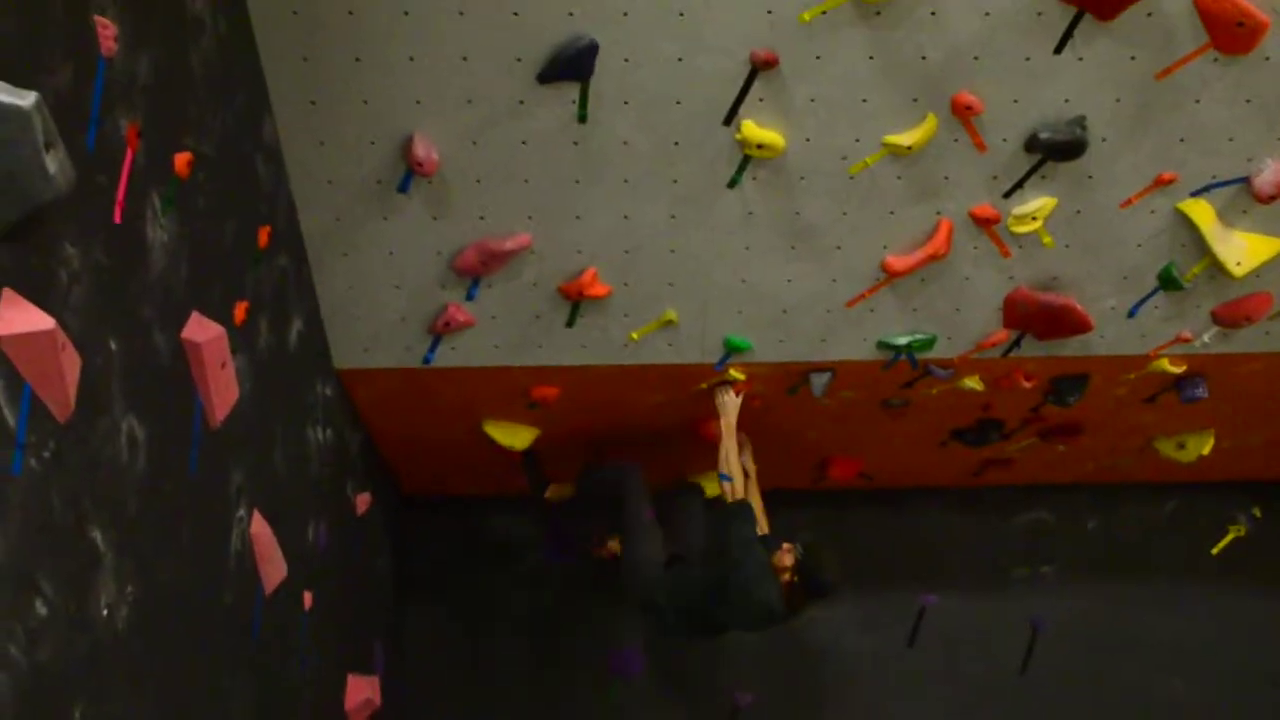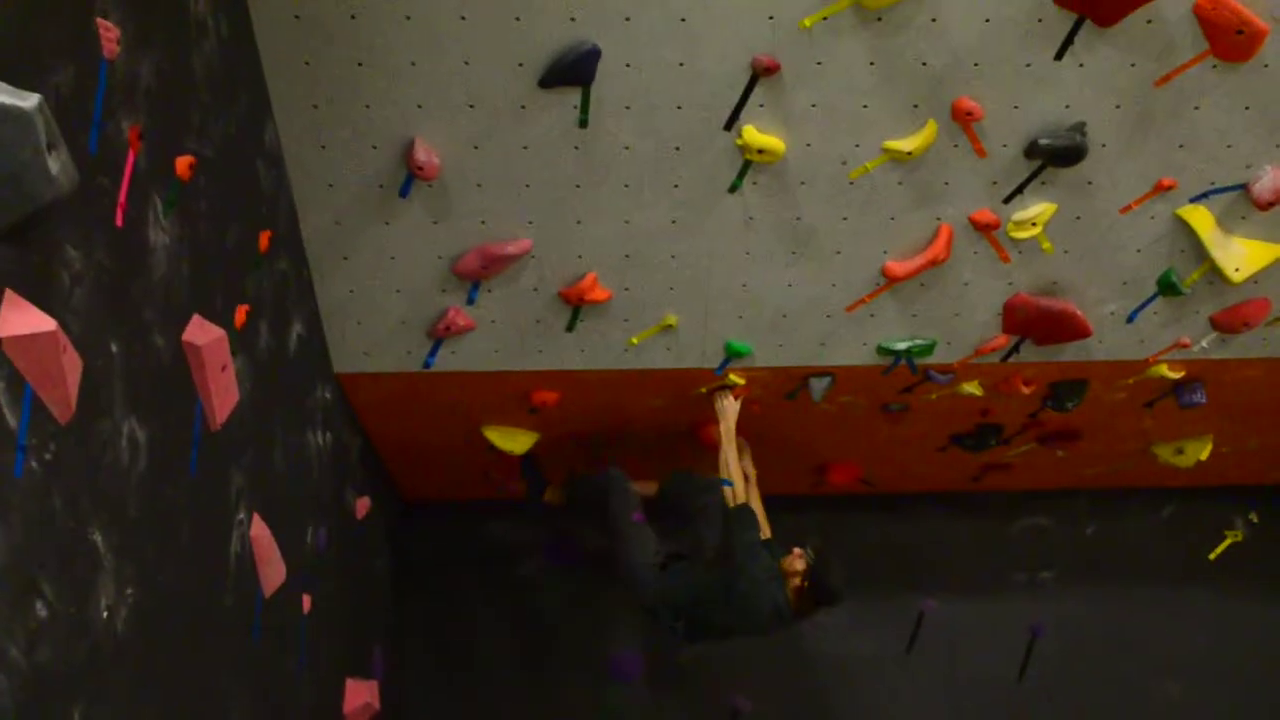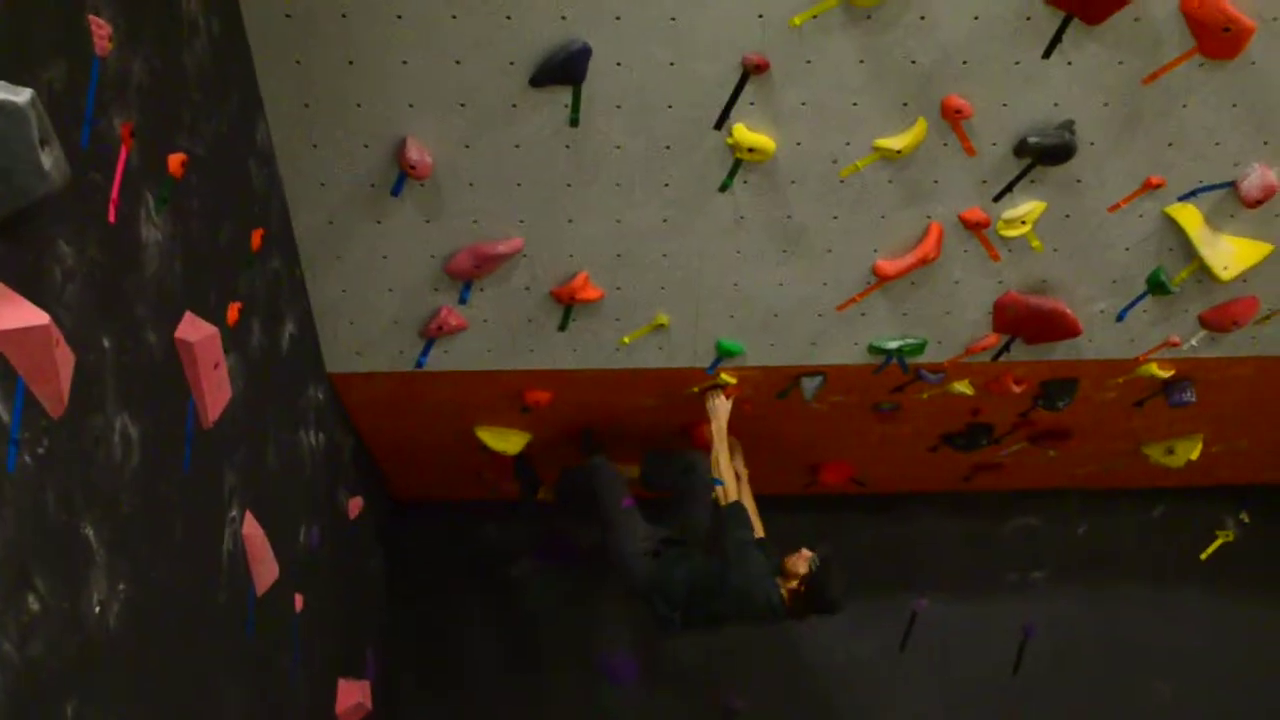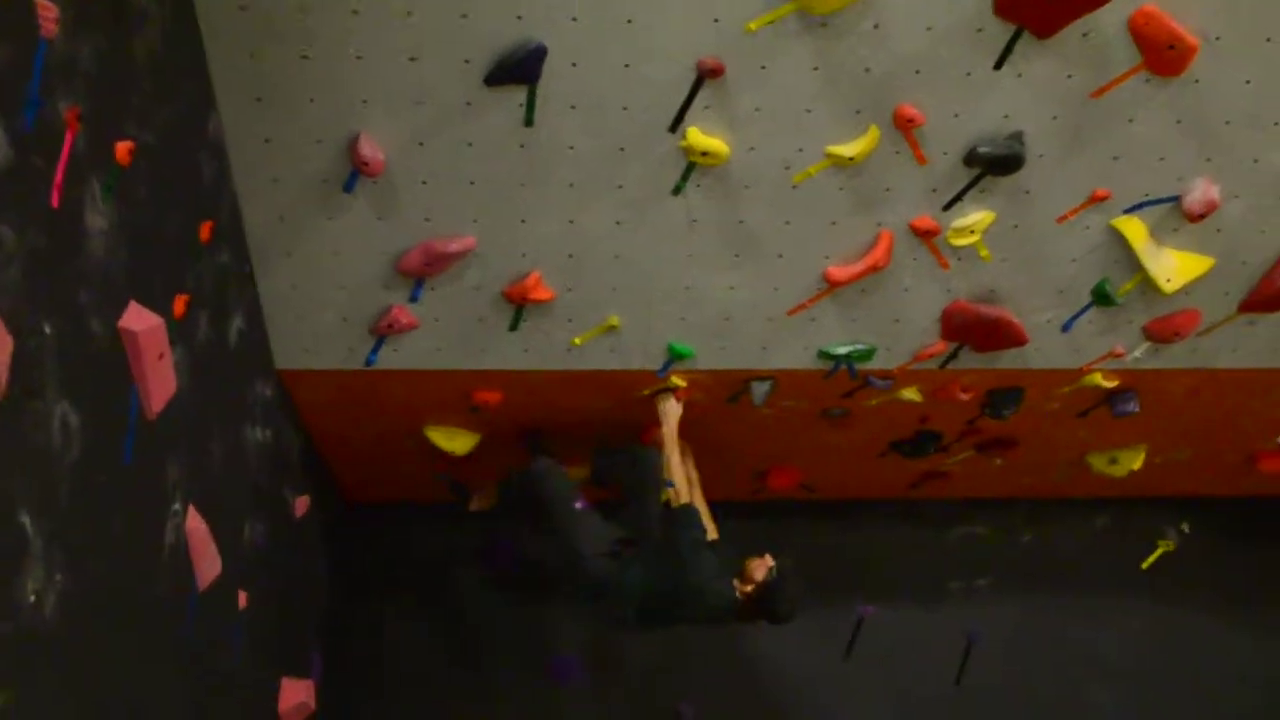
dt=0.3s
person 1, frame 1
left shoulder: (754, 583)
right shoulder: (774, 594)
left elbow: (734, 497)
right elbow: (760, 531)
left wrist: (728, 422)
right wrist: (750, 470)
left hip: (660, 586)
right hip: (690, 572)
left knee: (626, 477)
right knee: (690, 495)
left ankle: (550, 492)
right ankle: (618, 543)
person 1, frame 2
left shoulder: (760, 588)
right shoulder: (778, 589)
left elbow: (737, 504)
right elbow: (762, 536)
left wrist: (727, 428)
right wrist: (750, 474)
left hip: (660, 581)
right hip: (694, 567)
left knee: (612, 482)
person 1, frame 3
left shoulder: (751, 587)
right shoulder: (769, 582)
left elbow: (727, 499)
right elbow: (756, 536)
left wrist: (718, 425)
right wrist: (741, 474)
left hip: (653, 567)
right hip: (687, 554)
left knee: (599, 471)
right knee: (696, 465)
right ankle: (622, 473)
person 1, frame 4
left shoulder: (704, 586)
right shoulder: (725, 569)
left elbow: (679, 502)
right elbow: (708, 536)
left wrist: (669, 428)
right wrist: (693, 477)
left hip: (610, 568)
right hip: (640, 552)
left knee: (545, 474)
right knee: (649, 460)
right ankle: (573, 473)
